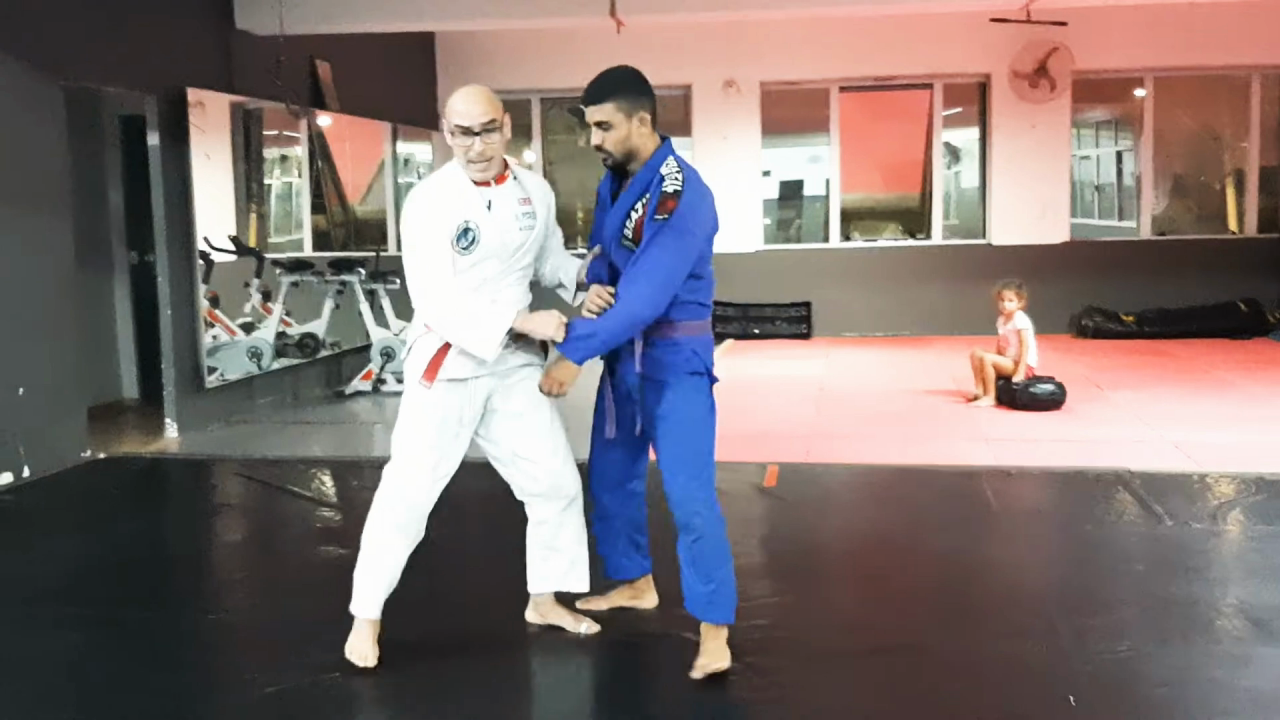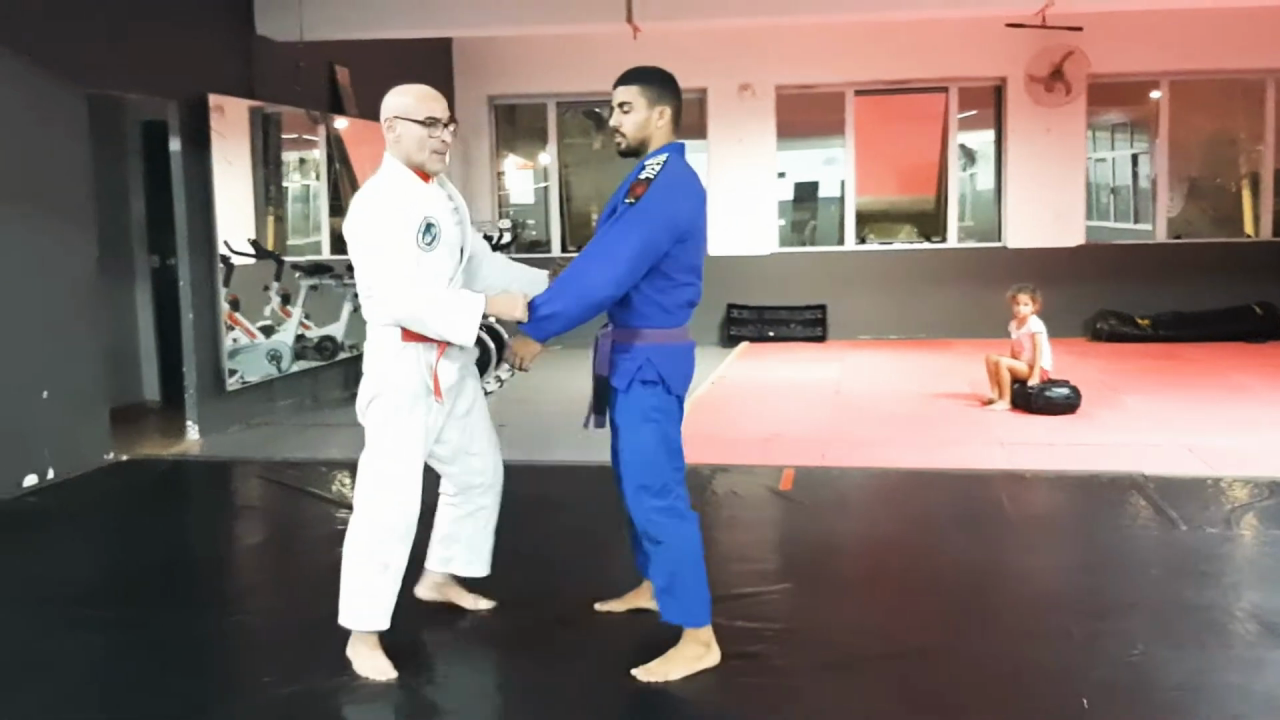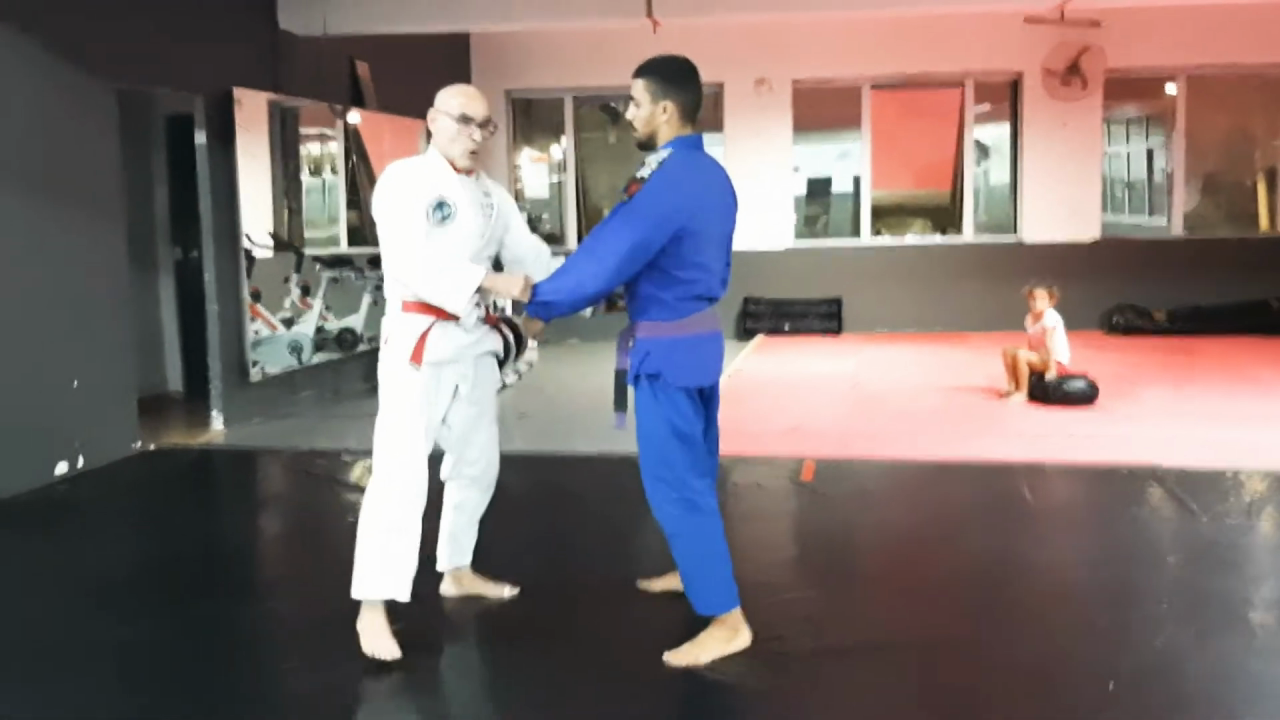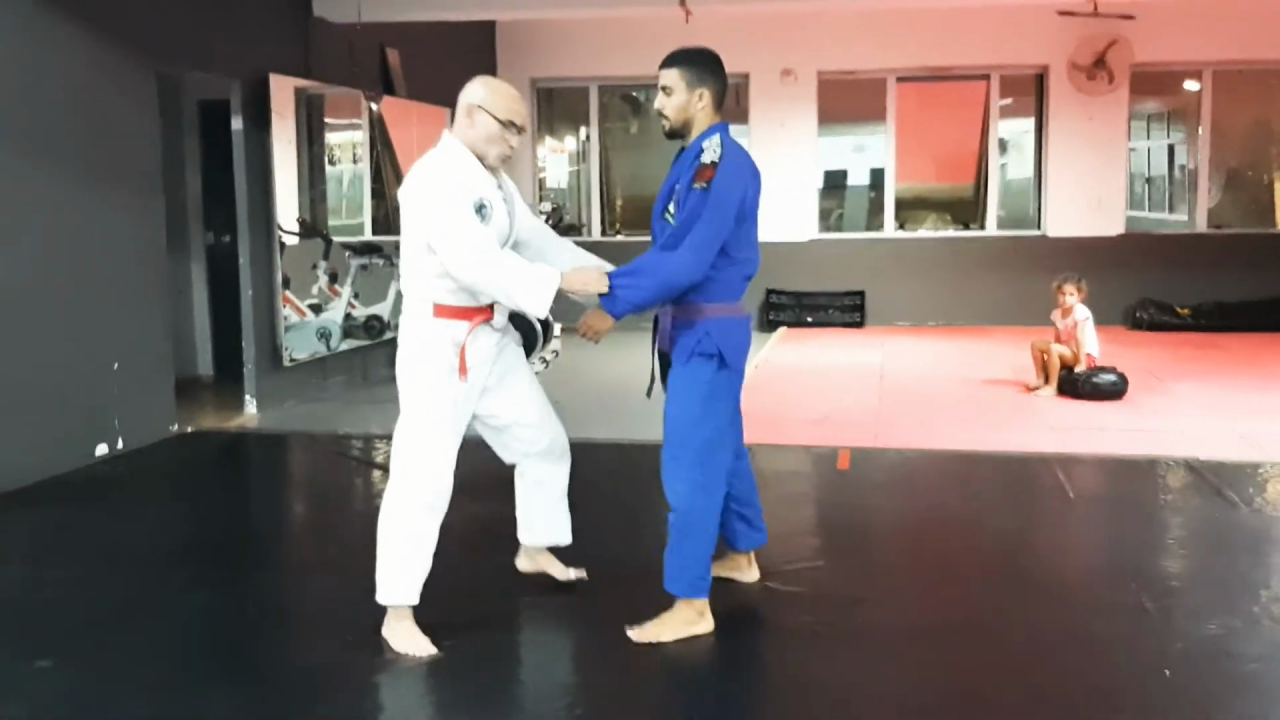
dt=0.5s
person 1, frame 1
left shoulder: (681, 194)
right shoulder: (614, 181)
left elbow: (647, 292)
left wrist: (572, 352)
right wrist: (592, 289)
left hip: (677, 356)
right hip: (625, 351)
left knee: (689, 491)
right knee: (612, 476)
left ankle: (714, 627)
right ankle: (635, 582)
person 1, frame 2
left shoulder: (662, 184)
right shoulder: (662, 180)
left elbow: (606, 273)
right elbow: (611, 265)
left wrist: (535, 328)
right wrist: (553, 304)
left hip: (648, 358)
right hip: (635, 353)
left knee: (655, 493)
right knee: (638, 483)
left ankle: (698, 636)
right ankle: (655, 585)
person 1, frame 3
left shoulder: (661, 181)
right shoulder: (712, 174)
left elbow: (601, 262)
left wrist: (539, 304)
right wrist: (630, 289)
left hip: (667, 348)
right hip: (698, 338)
left knee: (676, 485)
right knee: (692, 470)
left ankle: (726, 620)
right ankle: (694, 571)
person 1, frame 4
left shoulder: (719, 163)
right shoulder: (698, 159)
left elbow: (685, 259)
right elbow: (672, 248)
left wrist: (612, 304)
right wrist: (613, 283)
left hip: (706, 332)
right hip: (700, 327)
left knee: (690, 468)
right knee: (719, 447)
left ankle: (691, 605)
right ankle: (742, 554)
person 2, frame 1
left shoulder: (533, 191)
right shoulder: (430, 201)
left elbow: (546, 258)
right elbow: (437, 302)
left wrist: (584, 275)
right wrist: (521, 323)
left hip: (514, 363)
right hip: (443, 363)
left knee: (554, 481)
right knee: (408, 489)
left ankle: (544, 600)
right ankle: (365, 615)
person 2, frame 2
left shoulder: (445, 194)
right shoulder: (377, 203)
left elbow: (478, 265)
right elbow: (402, 300)
left wrist: (550, 285)
right wrist: (488, 308)
left hip: (450, 364)
right hip: (401, 367)
left knee: (479, 473)
right knee: (390, 501)
left ankle: (440, 577)
right ankle: (363, 634)
person 2, frame 3
left shoulder: (494, 196)
right shoulder: (404, 179)
left elbow: (533, 260)
right elbow: (413, 263)
right wrist: (488, 281)
left hip: (472, 344)
right hip: (416, 344)
left knee: (475, 465)
right knee: (401, 473)
left ankle: (457, 571)
right ankle: (372, 609)
person 2, frame 4
left shoulder: (494, 184)
right shoulder: (433, 179)
left elbow: (539, 242)
right elbow: (475, 262)
left wrist: (616, 278)
right wrist: (562, 282)
left hip: (490, 339)
right hip: (438, 344)
left knee: (542, 439)
right knee: (425, 476)
left ankle: (534, 548)
right ankle: (398, 613)
